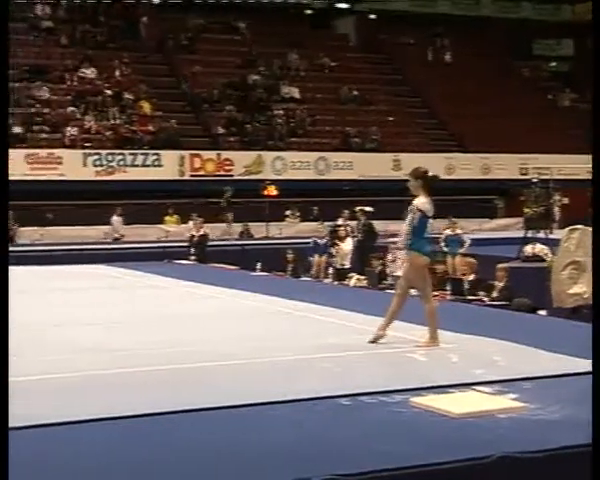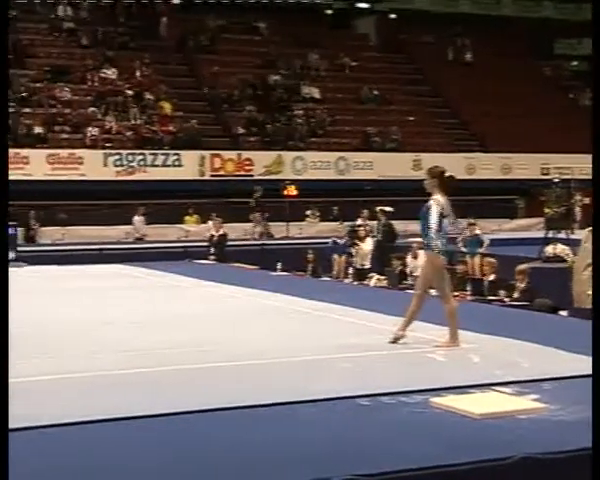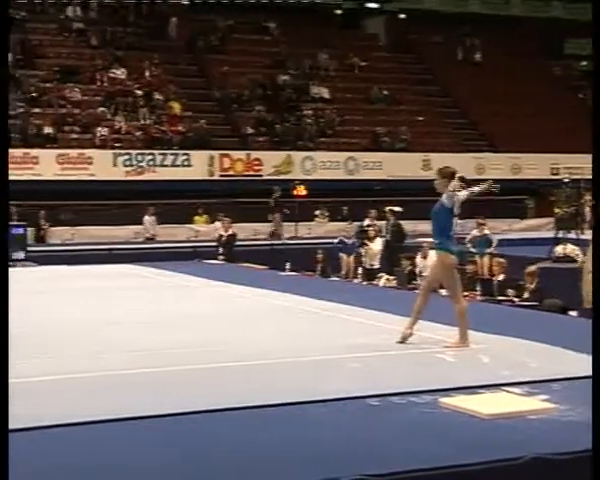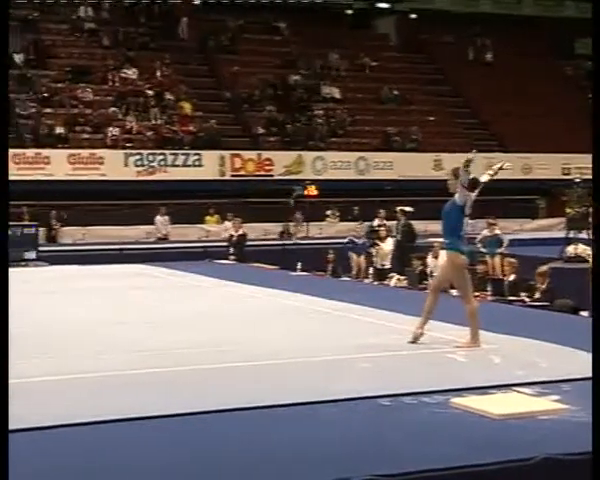
dt=0.2s
person 1, frame 1
left shoulder: (417, 203)
right shoulder: (426, 202)
left elbow: (407, 230)
left wrist: (400, 253)
right wrist: (403, 251)
left hip: (417, 252)
right hip: (418, 251)
left knee: (426, 296)
right knee: (400, 292)
left ankle: (433, 338)
right ankle: (382, 329)
person 1, frame 2
left shoulder: (435, 200)
right shoulder: (439, 200)
left elbow: (434, 224)
right elbow: (449, 215)
left wrist: (436, 244)
left hip: (435, 252)
right hip: (433, 251)
left knee: (445, 296)
right knee: (419, 292)
left ankle: (453, 338)
right ankle: (402, 329)
person 1, frame 3
left shoulder: (448, 198)
right shoulder: (451, 198)
left elbow: (453, 191)
right elbow: (467, 191)
left wrist: (452, 186)
right wrist: (483, 187)
left hip: (445, 251)
right hip: (443, 250)
left knee: (456, 296)
right knee: (425, 289)
left ankle: (463, 339)
right ankle: (409, 327)
person 1, frame 4
left shoulder: (461, 197)
right shoulder: (463, 198)
left elbow: (466, 181)
right elbow: (481, 181)
left wrist: (466, 167)
right wrist: (494, 170)
left hip: (456, 251)
right hip: (453, 250)
left knee: (467, 296)
right knee: (434, 288)
left ankle: (475, 339)
right ankle: (420, 327)
